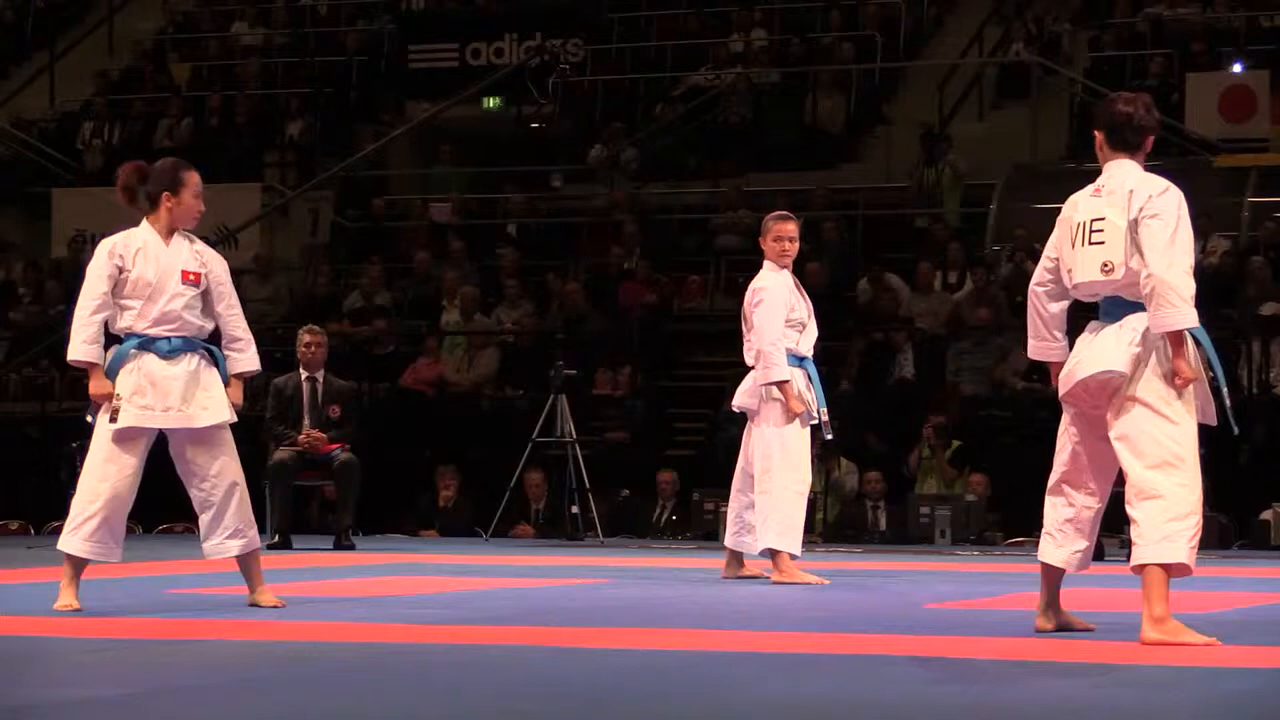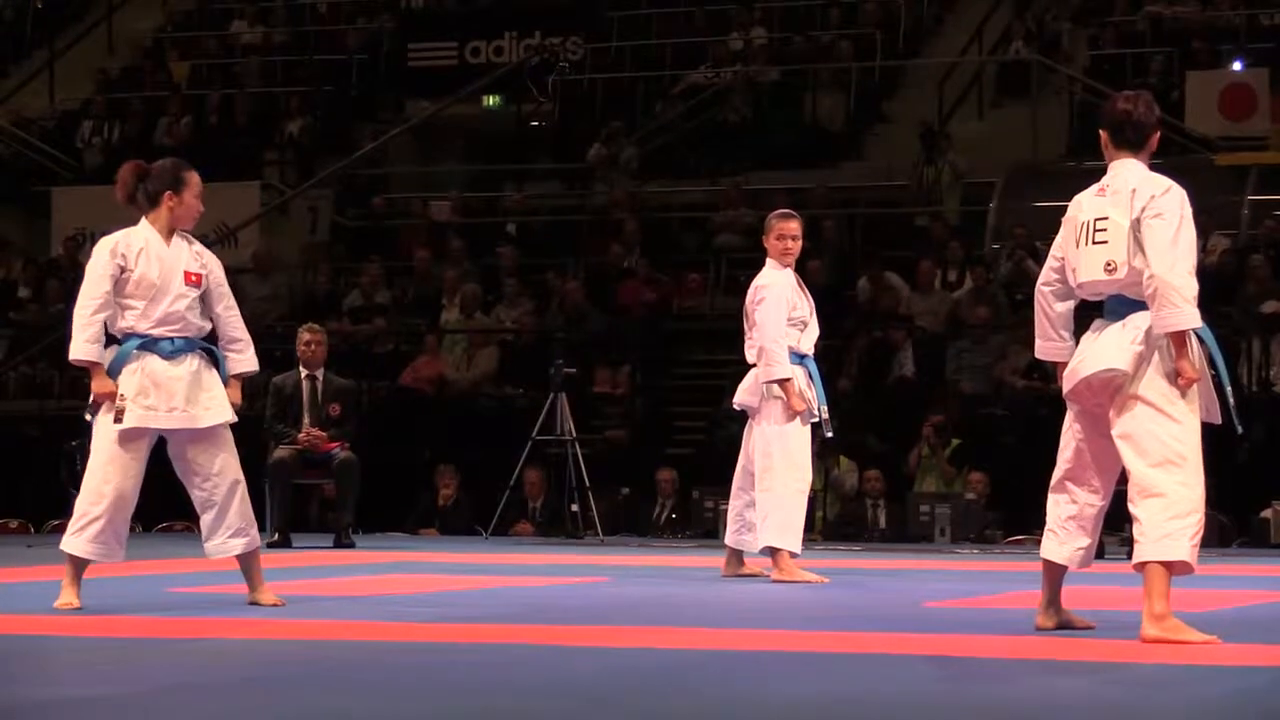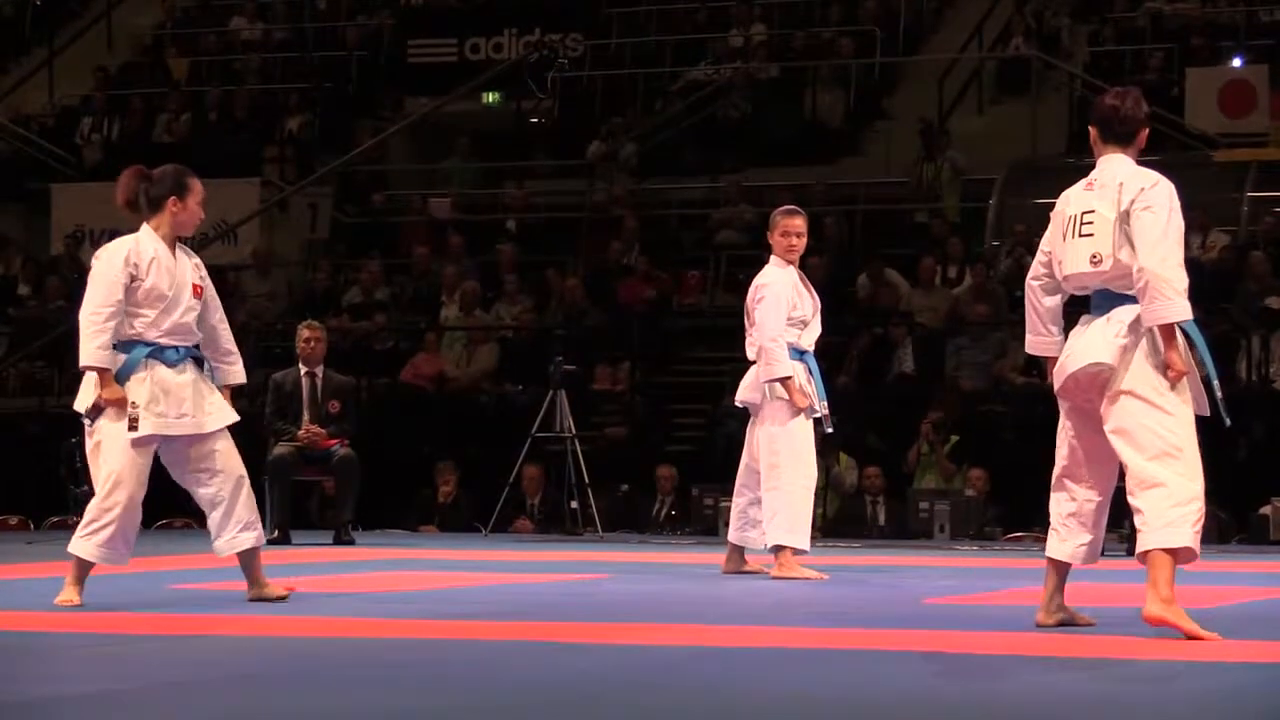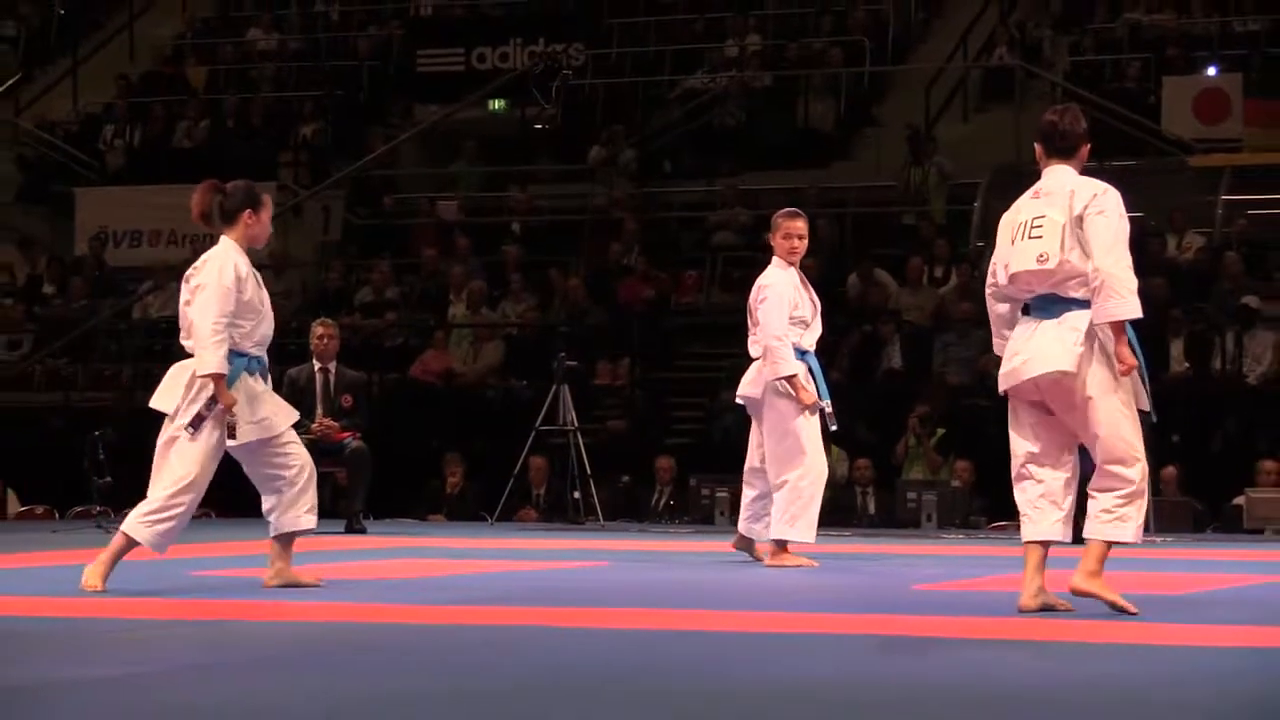
dt=0.5s
person 1, frame 1
left shoulder: (1076, 203)
right shoulder: (1157, 193)
left elbow: (1044, 286)
right elbow: (1166, 275)
left wrist: (1054, 357)
right wrist: (1179, 350)
left hip: (1095, 349)
right hip: (1142, 347)
left knee: (1076, 482)
right knee: (1166, 479)
left ankle: (1049, 606)
right ankle: (1158, 617)
person 1, frame 2
left shoulder: (1082, 202)
right shoulder: (1160, 192)
left elbow: (1051, 286)
right elbow: (1167, 277)
left wrist: (1061, 357)
right wrist: (1181, 351)
left hip: (1099, 349)
right hip: (1146, 346)
left knee: (1078, 479)
right knee: (1168, 478)
left ankle: (1050, 604)
right ankle: (1157, 614)
person 1, frame 3
left shoulder: (1071, 198)
right shoulder: (1148, 185)
left elbow: (1041, 280)
right elbow: (1158, 269)
left wrist: (1052, 353)
right wrist: (1172, 342)
left hip: (1086, 341)
right hip: (1132, 338)
left knee: (1079, 476)
right knee: (1167, 466)
left ankle: (1053, 600)
right ankle: (1162, 596)
person 1, frame 4
left shoulder: (1017, 209)
right shoulder: (1096, 194)
left elbow: (998, 290)
right elbow: (1111, 270)
left wrist: (1013, 347)
right wrist: (1120, 339)
left hip: (1030, 343)
right hip: (1081, 339)
left knee: (1041, 467)
right knee: (1121, 460)
left ankle: (1032, 584)
right ankle: (1090, 571)
person 2, frame 1
left shoulder: (205, 257)
right shoulder: (117, 248)
left elbow: (231, 319)
right elbow: (91, 311)
left wrist: (236, 380)
right wrist: (95, 373)
left hip: (195, 376)
right hip: (135, 374)
left knee: (222, 478)
right knee: (105, 480)
left ankle: (256, 586)
right ankle: (69, 585)
person 2, frame 2
left shoulder: (200, 257)
right shoulder: (118, 246)
left elbow: (228, 319)
right elbow: (91, 310)
left wrist: (234, 380)
right wrist: (98, 372)
left hip: (194, 376)
right hip: (134, 374)
left knee: (223, 477)
right knee: (108, 481)
left ankle: (256, 584)
right ankle: (71, 584)
person 2, frame 3
left shoulder: (191, 264)
right shoulder: (122, 253)
left elbow: (215, 328)
right elbow: (97, 318)
left wrist: (226, 385)
right wrist: (107, 380)
left hip: (185, 384)
right hip: (132, 383)
left knee: (226, 476)
right knee: (120, 490)
left ankle: (255, 580)
right ankle: (73, 584)
person 2, frame 4
left shoulder: (243, 268)
right shoulder: (221, 264)
right elbow: (210, 329)
left wrist: (253, 387)
right wrist: (219, 386)
left hip: (247, 388)
right hip: (214, 388)
left knee: (293, 468)
right knee: (178, 487)
left ankle: (280, 566)
right ankle: (103, 563)
person 3, frame 1
left shoulder: (784, 282)
right shoulder: (770, 285)
right elbow: (768, 345)
left wrist: (793, 392)
right wrist: (788, 395)
left hip: (780, 385)
right hip: (778, 385)
left knee: (754, 473)
right knee: (784, 472)
left ankle: (735, 560)
right ankle: (782, 564)
person 3, frame 2
left shoulder: (785, 280)
right shoulder: (773, 283)
right elbow: (771, 342)
left wrist: (795, 389)
right wrist: (790, 393)
left hip: (781, 384)
right hip: (779, 384)
left knee: (754, 473)
right knee: (785, 471)
left ankle: (735, 558)
right ankle: (782, 562)
person 3, frame 3
left shoulder: (792, 278)
right shoulder: (774, 280)
right elbow: (770, 340)
left wrist: (797, 386)
right wrist: (792, 389)
left hip: (783, 380)
right hip: (780, 380)
left knee: (759, 470)
right knee: (792, 468)
left ankle: (736, 555)
right ankle: (784, 558)
person 3, frame 4
left shoulder: (794, 278)
right shoulder: (775, 281)
right elbow: (774, 339)
left wrist: (801, 383)
right wrist: (798, 386)
left hip: (780, 379)
right hip: (782, 379)
left knee: (766, 464)
right knee: (803, 464)
left ankle: (748, 535)
right ankle: (779, 548)
person 4, frame 1
left shoulder: (344, 389)
right shoulder: (280, 385)
left elbow: (350, 428)
right elbow: (273, 425)
left wrist: (327, 438)
right wrist: (297, 439)
left hip: (329, 448)
right hip: (294, 447)
left knee: (349, 462)
right knee: (279, 462)
left ankle: (343, 532)
right ankle: (281, 533)
person 4, frame 2
left shoulder: (344, 387)
right shoulder: (280, 384)
left elbow: (350, 427)
right elbow: (273, 424)
left wrist: (327, 436)
right wrist: (297, 437)
left hip: (329, 446)
right hip: (294, 446)
left knee: (348, 460)
right knee: (278, 460)
left ankle: (343, 531)
right ankle: (280, 531)
person 4, frame 3
left shoulder: (343, 384)
right shoulder: (279, 381)
left elbow: (349, 425)
right elbow: (272, 421)
left wrist: (326, 433)
right wrist: (296, 434)
left hip: (328, 443)
right hip: (293, 443)
left knee: (347, 457)
right knee: (278, 458)
left ankle: (342, 527)
right ankle: (280, 528)
person 4, frame 4
left shoulder: (355, 379)
right shoulder: (294, 376)
left elbow: (361, 418)
left wrist: (339, 426)
right wrist: (310, 427)
left hip: (341, 435)
right hip: (308, 435)
left knee: (359, 450)
left ankle: (354, 516)
